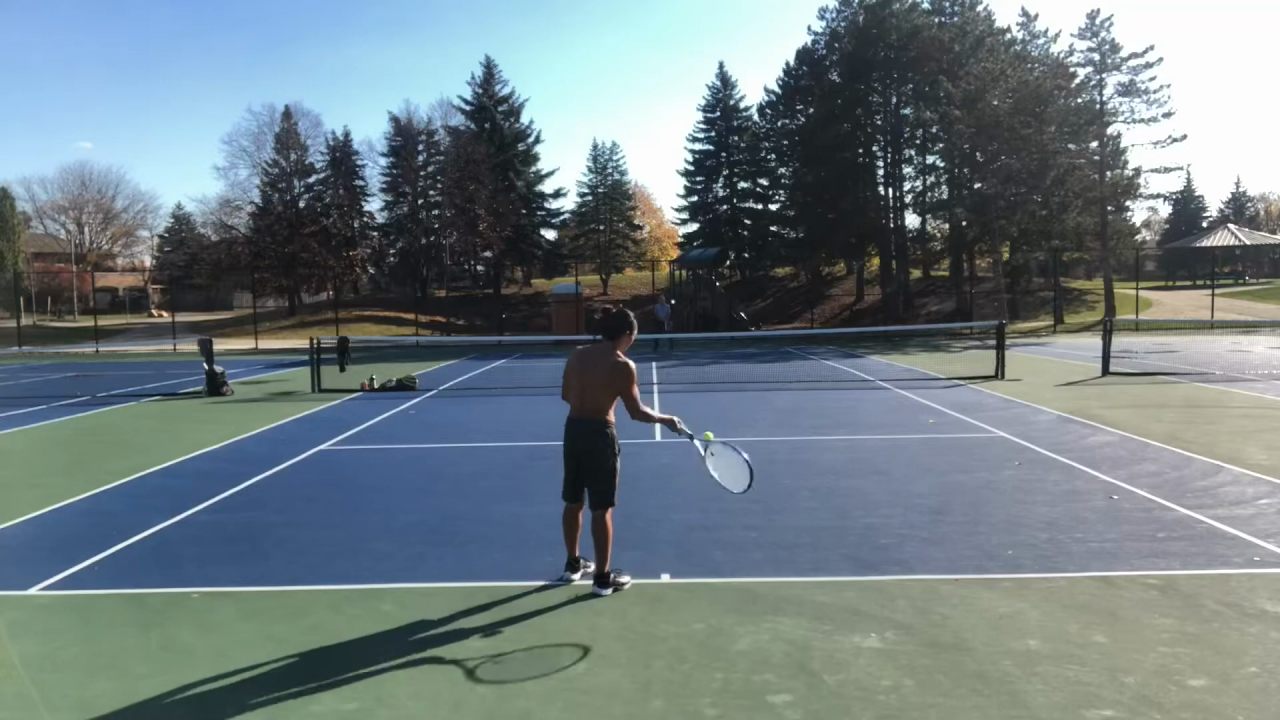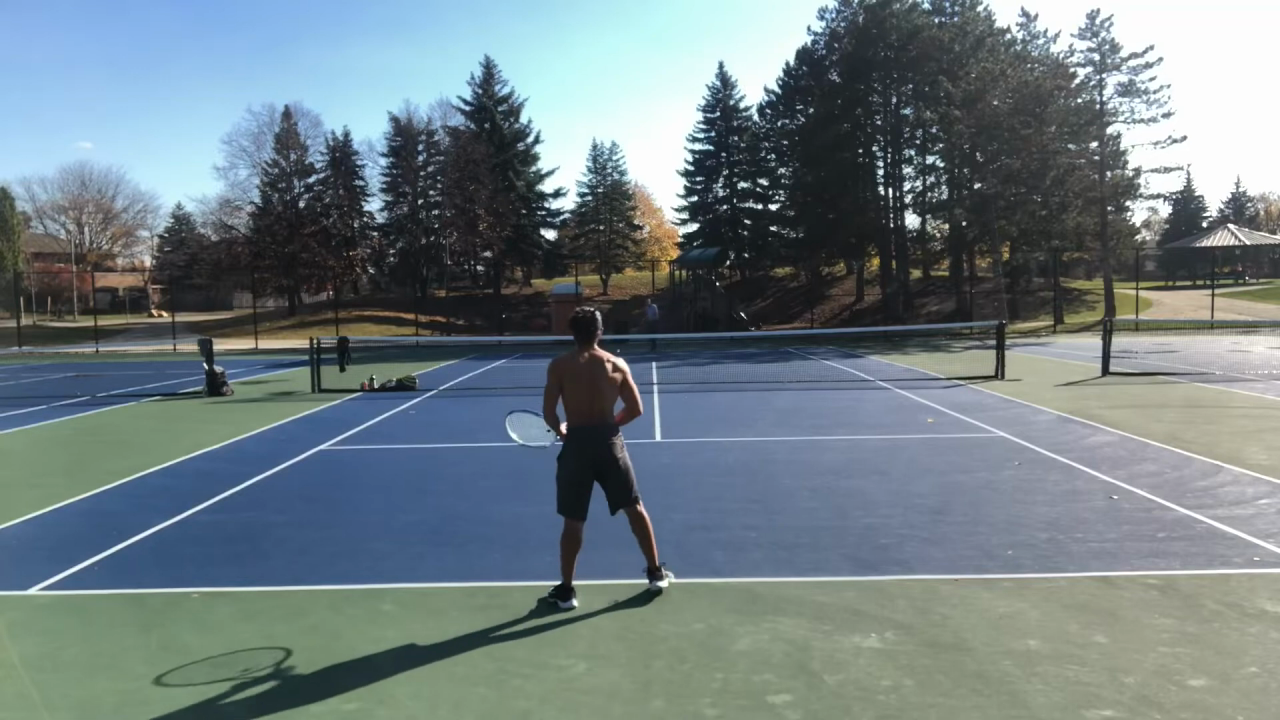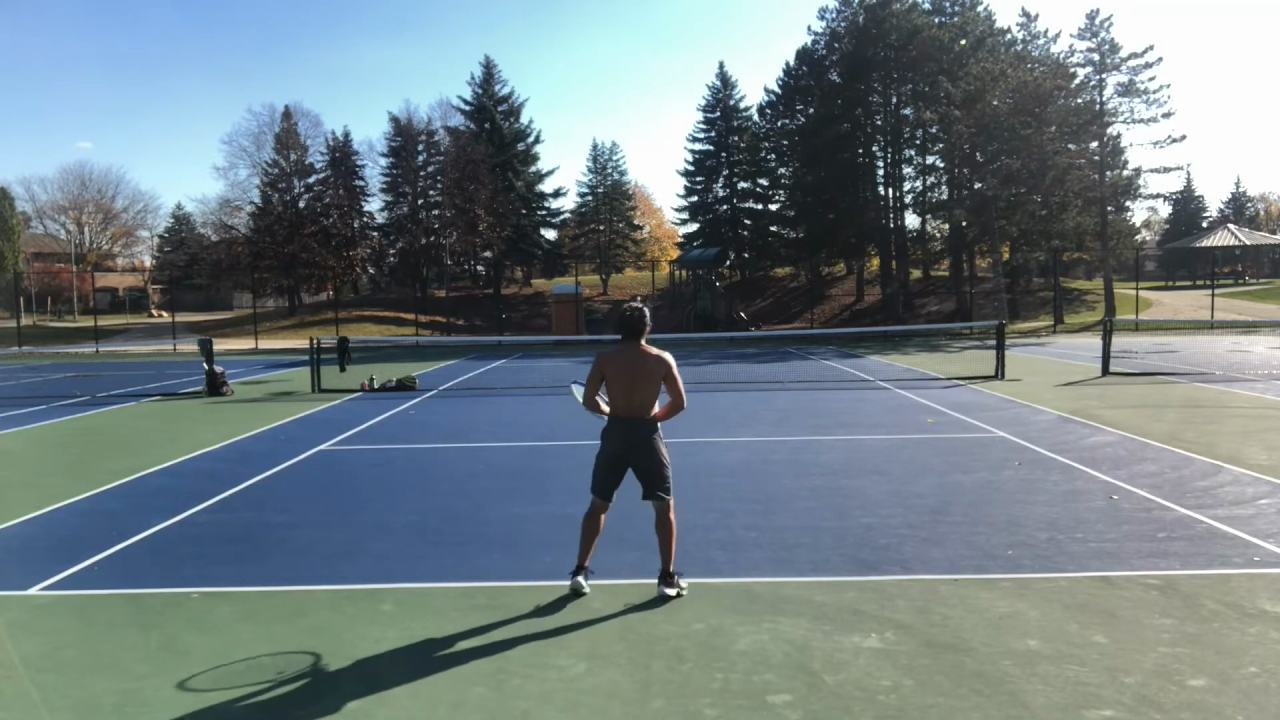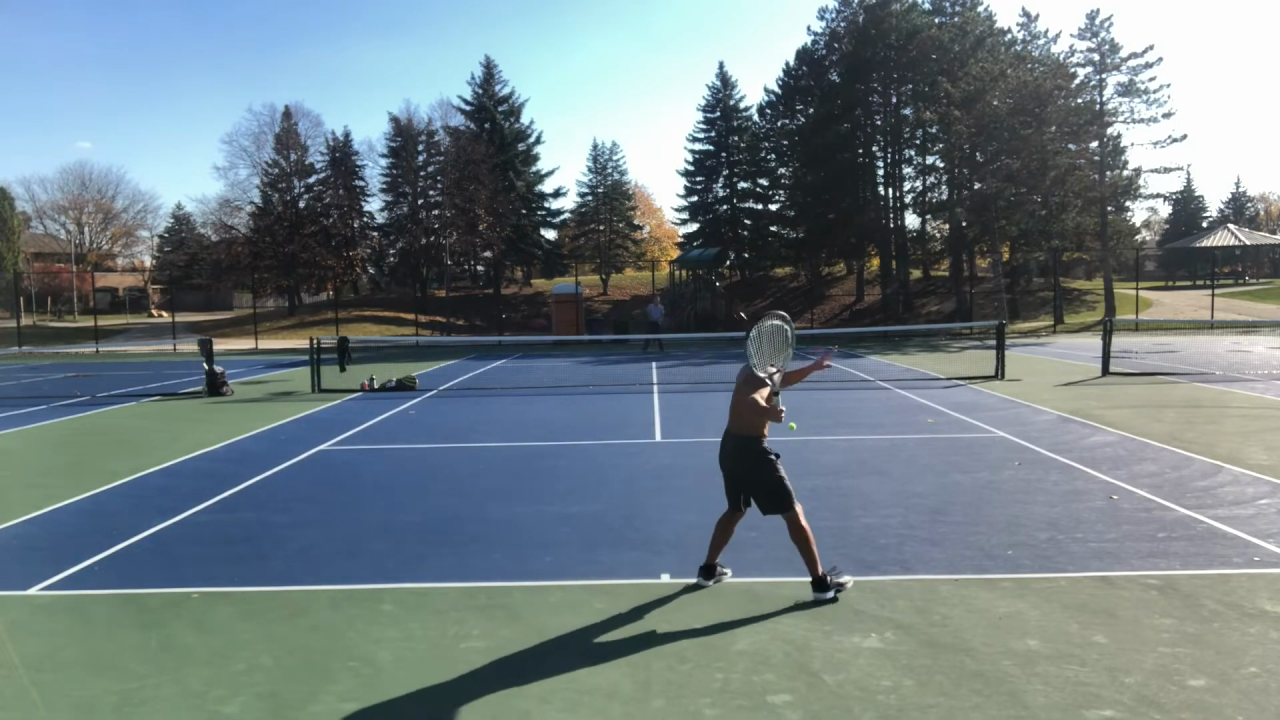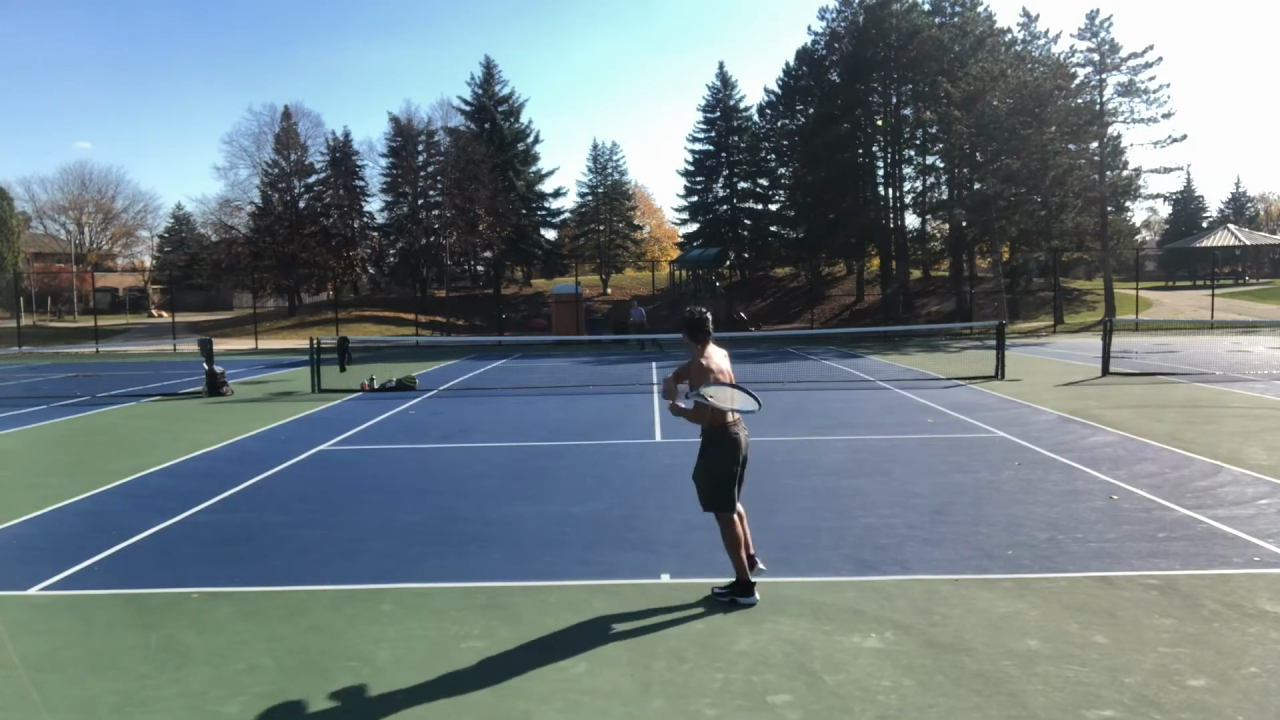
dt=1s
person 1, frame 1
left shoulder: (577, 355)
right shoulder: (622, 366)
right elbow: (637, 413)
right wrist: (667, 420)
left hip: (573, 430)
right hip: (598, 434)
left knee: (573, 502)
right knee: (601, 508)
left ankle: (572, 563)
right ankle: (604, 578)
person 1, frame 2
left shoulder: (559, 365)
right shoulder: (617, 365)
left elbow: (548, 412)
right elbow: (635, 409)
left wrist: (561, 431)
left hip: (577, 443)
right hip: (609, 440)
left knee: (573, 521)
right knee: (634, 507)
left ankle: (566, 589)
right ankle: (655, 571)
person 1, frame 3
left shoulder: (604, 358)
right shoulder: (662, 359)
left elbow: (589, 400)
right elbow: (679, 404)
left hip: (614, 434)
right hip: (646, 435)
left knee: (599, 504)
right knee: (663, 505)
left ankle: (581, 571)
right ankle: (668, 579)
person 1, frame 4
left shoulder: (749, 371)
right shoulder: (763, 376)
left elbow: (780, 381)
right elbow: (750, 403)
left wrist: (814, 367)
right wrist: (770, 412)
left hip: (731, 446)
right hip: (751, 450)
left knee: (736, 510)
right knee: (793, 512)
left ankle: (708, 569)
right ankle: (821, 581)
person 1, frame 5
left shoulder: (701, 365)
right shoulder: (720, 354)
left elbow: (705, 414)
right elbow: (683, 372)
left wrist: (679, 411)
right wrist: (671, 380)
left hip: (720, 440)
right hip: (738, 432)
left knee: (723, 513)
right knee: (731, 503)
left ankle: (745, 585)
right ankle: (750, 557)
